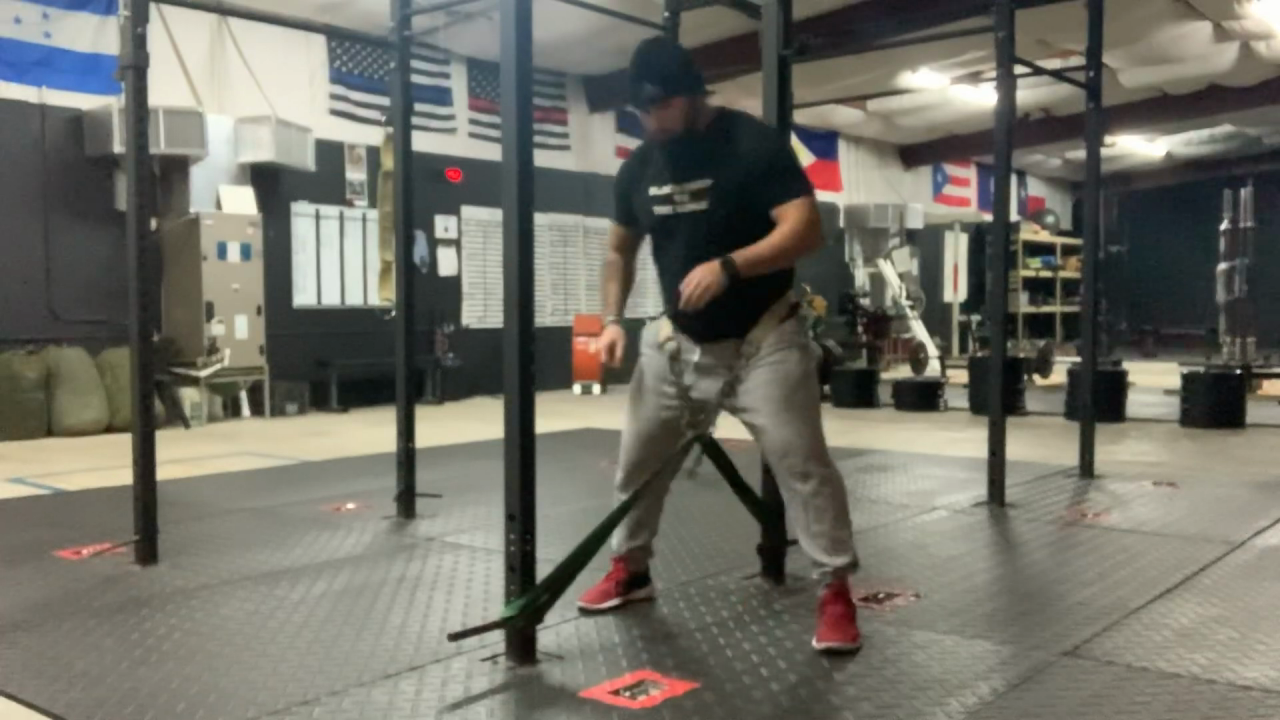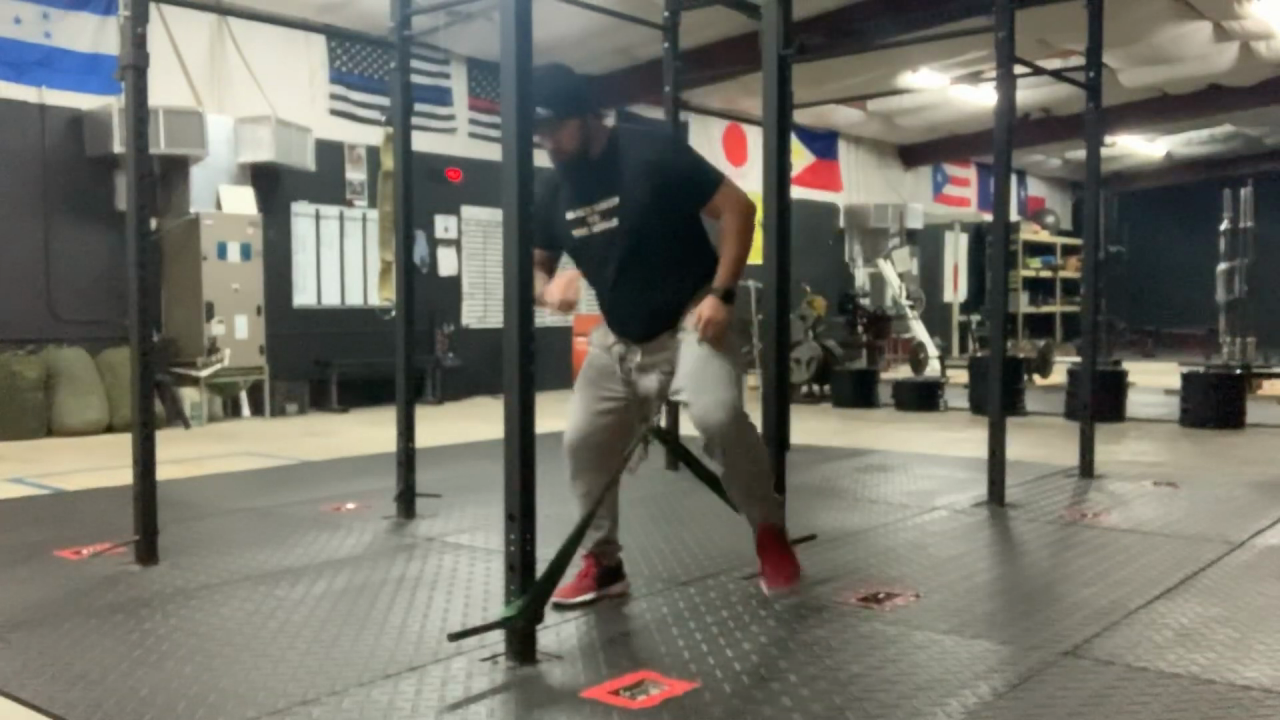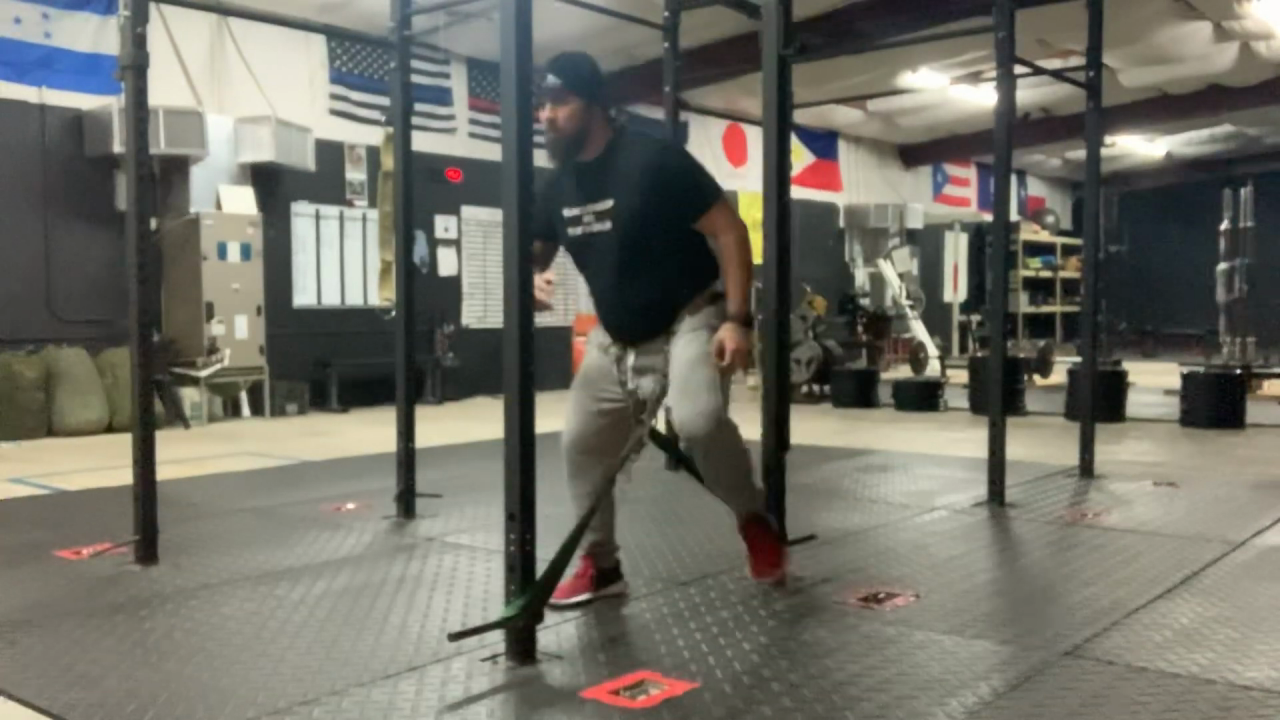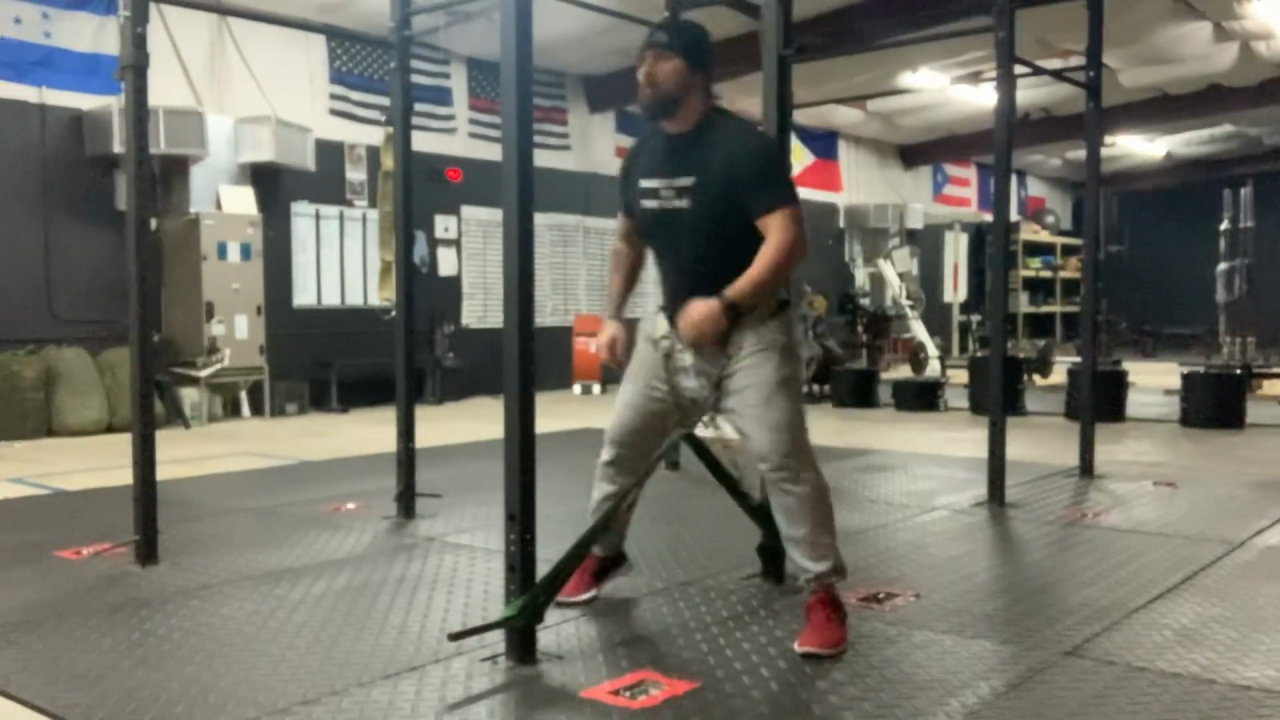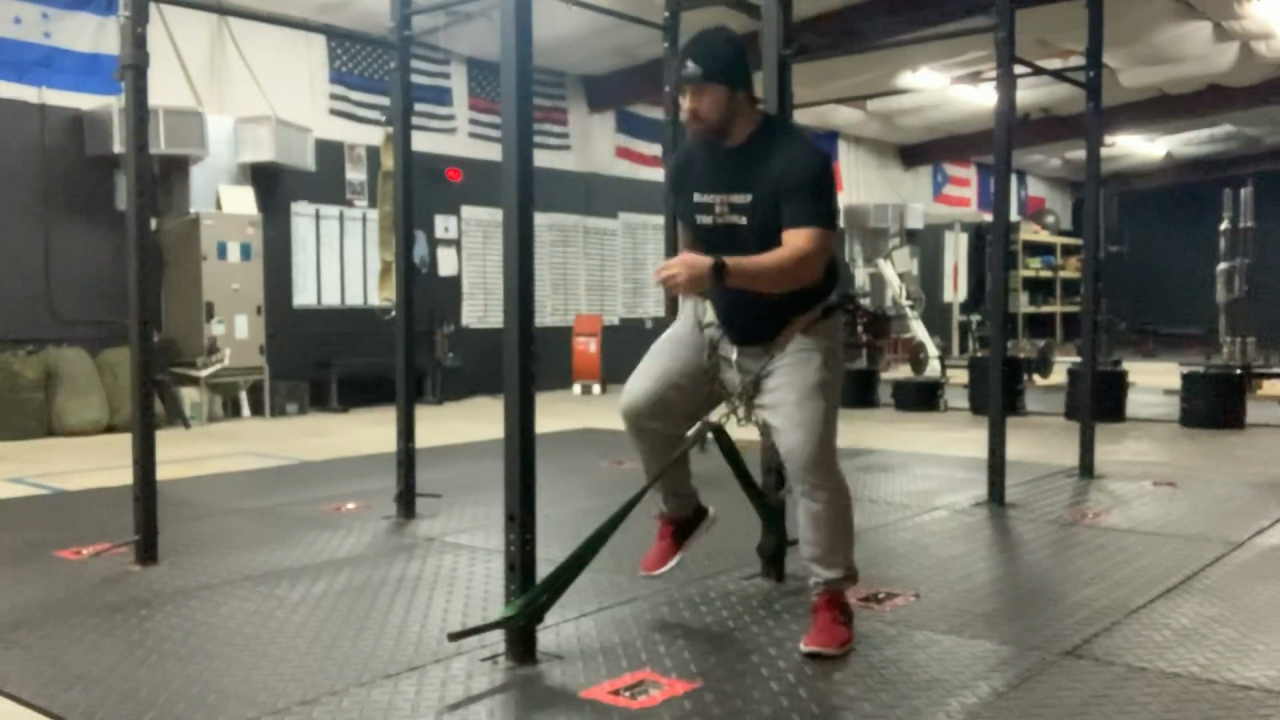
dt=1s
person 1, frame 1
left shoulder: (755, 144)
right shoulder: (638, 166)
left elbow: (805, 229)
right elbow: (618, 249)
left wrist: (727, 266)
right wrist: (612, 319)
left hip: (763, 336)
right hip: (679, 339)
left knee: (800, 455)
right knee: (639, 455)
left ankle: (835, 590)
right ankle: (630, 568)
person 1, frame 2
left shoulder: (655, 154)
right shoulder: (552, 192)
left elbow: (737, 209)
right elbow: (534, 269)
left wrist: (721, 292)
right wrist: (549, 292)
left hip: (692, 320)
right hip: (620, 339)
left knee: (718, 416)
right knee: (584, 443)
left ankle: (767, 526)
right ankle: (603, 563)
person 1, frame 3
left shoulder: (655, 160)
right shoulder: (556, 187)
left elbow: (728, 231)
right elbow: (533, 253)
left wrist: (737, 320)
right wrist: (530, 280)
left hip: (690, 321)
right hip: (617, 339)
left knee: (699, 420)
right knee: (583, 445)
left ankle: (751, 516)
right ankle: (600, 562)
person 1, frame 4
left shoulder: (744, 146)
right shoulder: (640, 156)
left elbow: (787, 239)
right elbow: (629, 241)
left wrist: (725, 305)
right wrist: (613, 316)
left hip: (748, 333)
right hip: (670, 332)
left knee: (781, 458)
right knee: (623, 439)
left ankle: (823, 594)
right ankle: (603, 554)
person 1, frame 5
left shoulder: (798, 158)
right shoulder: (688, 163)
left elbow: (806, 260)
left wrist: (717, 270)
right wrist: (694, 301)
left hip: (796, 334)
right hip: (714, 322)
left knee: (808, 458)
right knee: (641, 405)
left ankle: (831, 596)
right ankle: (681, 513)
